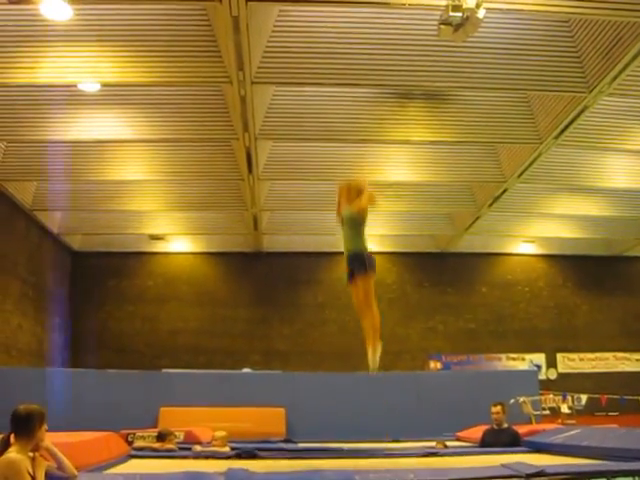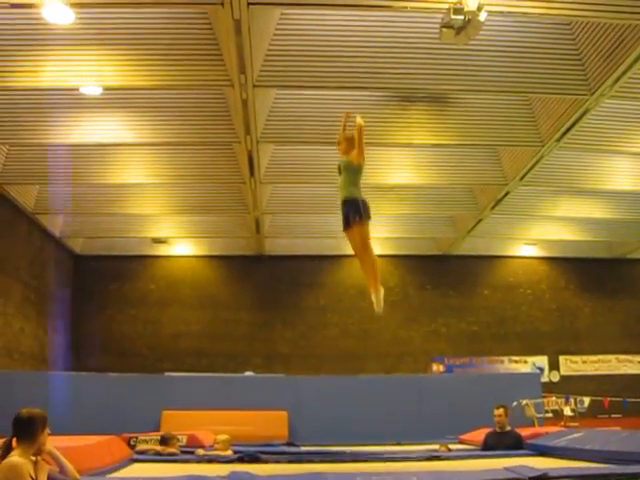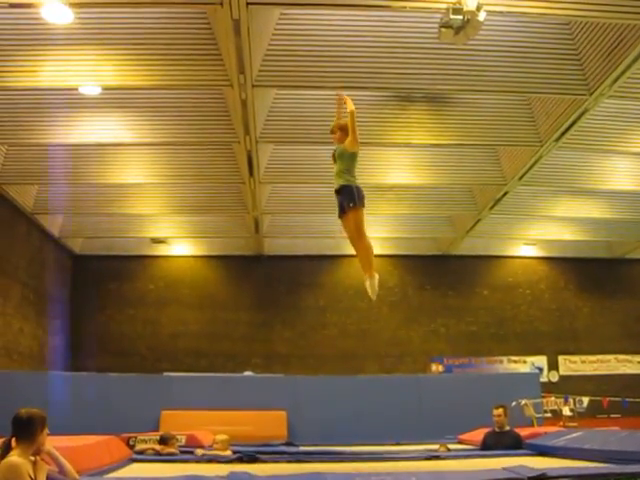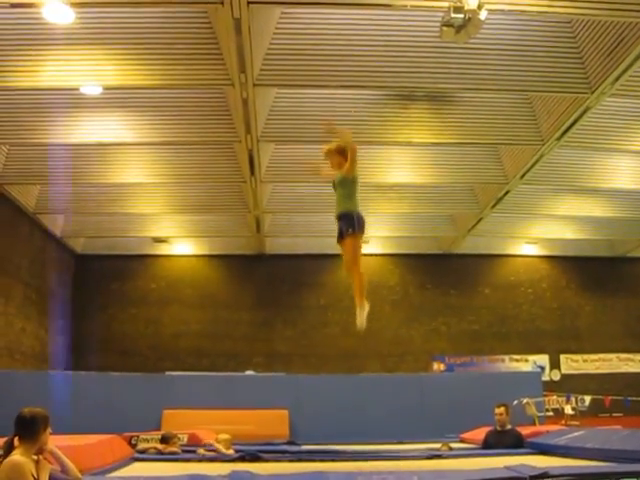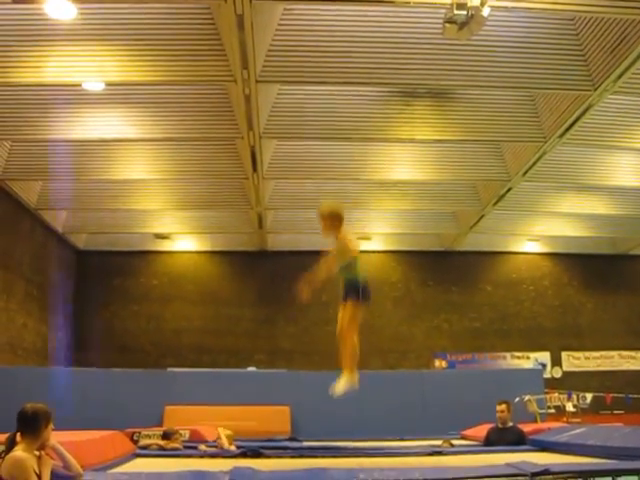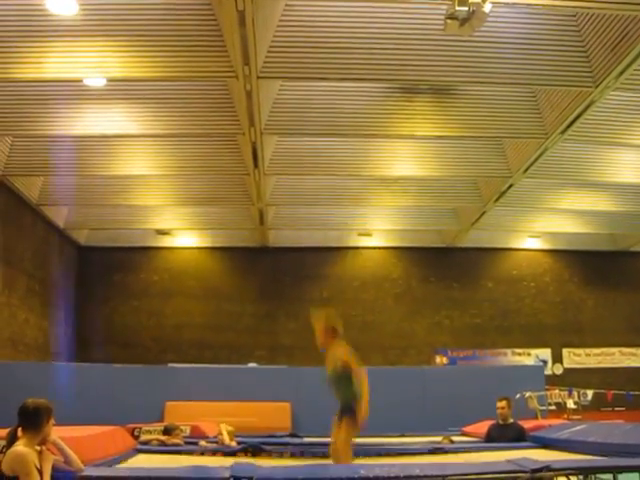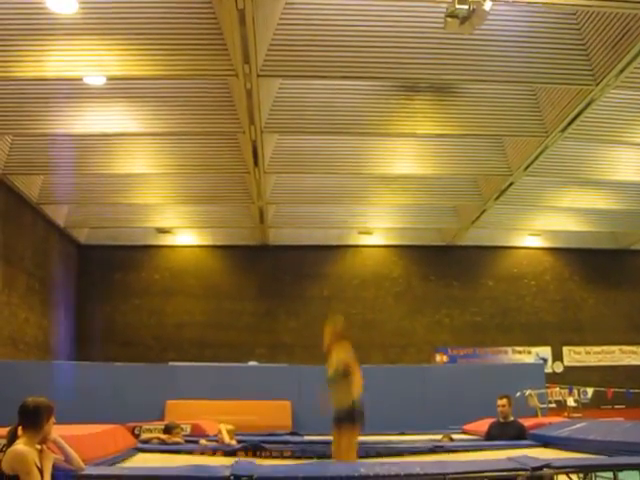
dt=0.2s
person 1, frame 1
left shoulder: (359, 206)
right shoulder: (348, 210)
left elbow: (370, 198)
right elbow: (340, 214)
left wrist: (365, 188)
right wrist: (339, 200)
left hip: (361, 257)
right hip: (352, 259)
left knee: (368, 303)
right knee: (360, 306)
left ankle: (375, 343)
right ankle: (370, 345)
person 1, frame 2
left shoulder: (357, 155)
right shoulder: (345, 160)
left elbow: (360, 128)
right elbow: (343, 140)
left wrist: (358, 120)
right wrist: (344, 124)
left hip: (356, 203)
right hip: (347, 206)
left knee: (365, 249)
right knee: (360, 252)
left ankle: (377, 288)
right ankle: (374, 289)
person 1, frame 3
left shoulder: (351, 143)
right shoulder: (340, 147)
left elbow: (352, 113)
right elbow: (338, 124)
left wrist: (348, 101)
right wrist: (338, 106)
left hip: (350, 190)
right hip: (342, 193)
left knee: (360, 235)
right knee: (354, 238)
left ankle: (371, 274)
right ankle: (368, 275)
person 1, frame 4
left shoulder: (350, 168)
right shoulder: (340, 174)
left elbow: (352, 147)
left wrist: (338, 133)
left hip: (352, 218)
right hip: (344, 220)
left knee: (354, 263)
right knee: (350, 266)
left ankle: (362, 303)
right ankle: (360, 305)
person 1, frame 5
left shoulder: (345, 238)
right shoulder: (338, 242)
left elbow: (353, 251)
right elbow: (328, 265)
right wrist: (310, 283)
left hip: (356, 288)
right hip: (350, 288)
left knee: (349, 331)
right knee: (342, 332)
left ankle: (350, 374)
right ankle: (348, 375)
person 1, frame 6
left shoulder: (343, 353)
right shoulder: (331, 356)
left elbow: (362, 378)
left wrist: (364, 406)
left hip: (352, 407)
right hip: (344, 408)
left knee: (342, 448)
right knee: (335, 448)
person 1, frame 7
left shoulder: (345, 356)
right shoulder: (333, 358)
left elbow: (358, 377)
left wrist: (353, 393)
left hip: (351, 412)
right hip: (340, 413)
left knee: (348, 454)
right knee: (337, 454)
